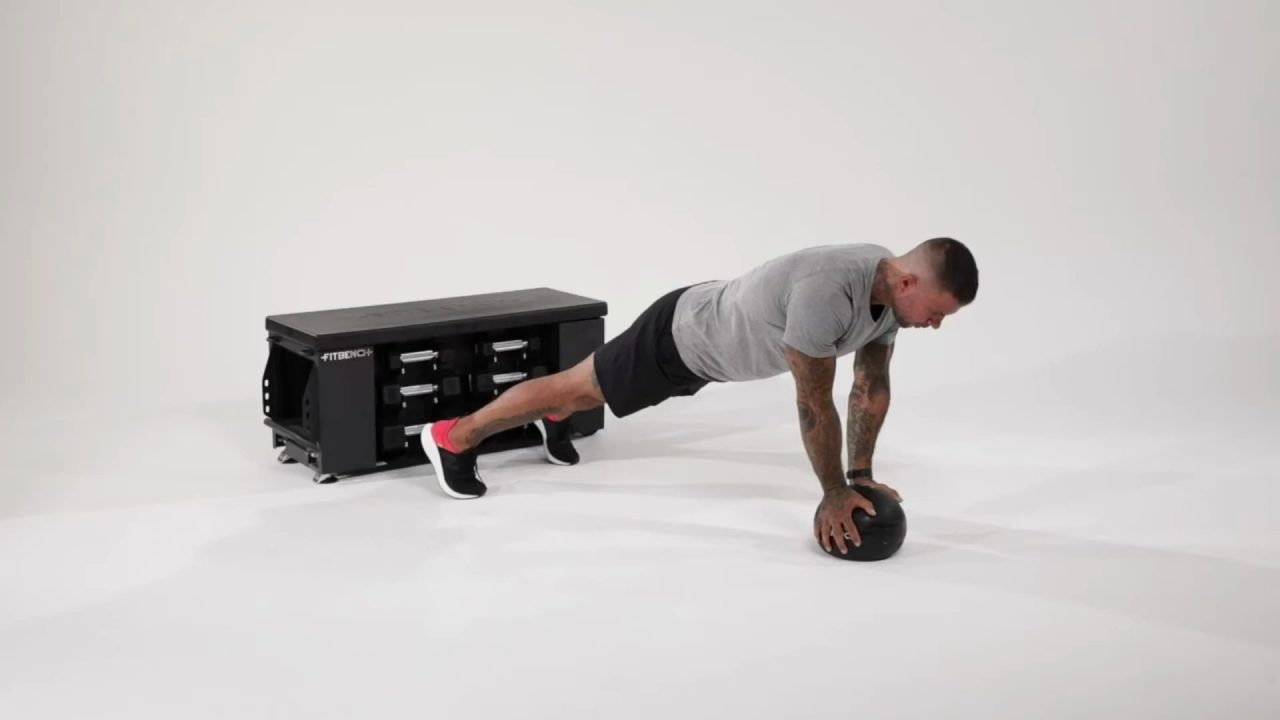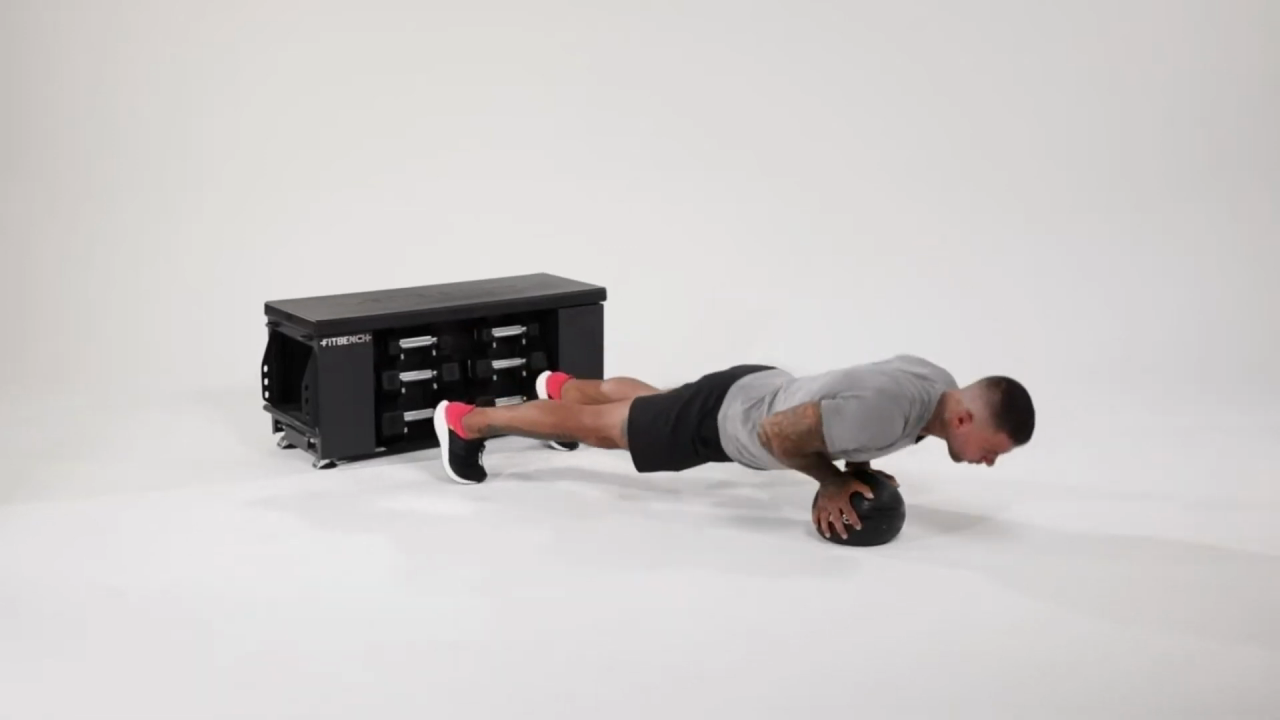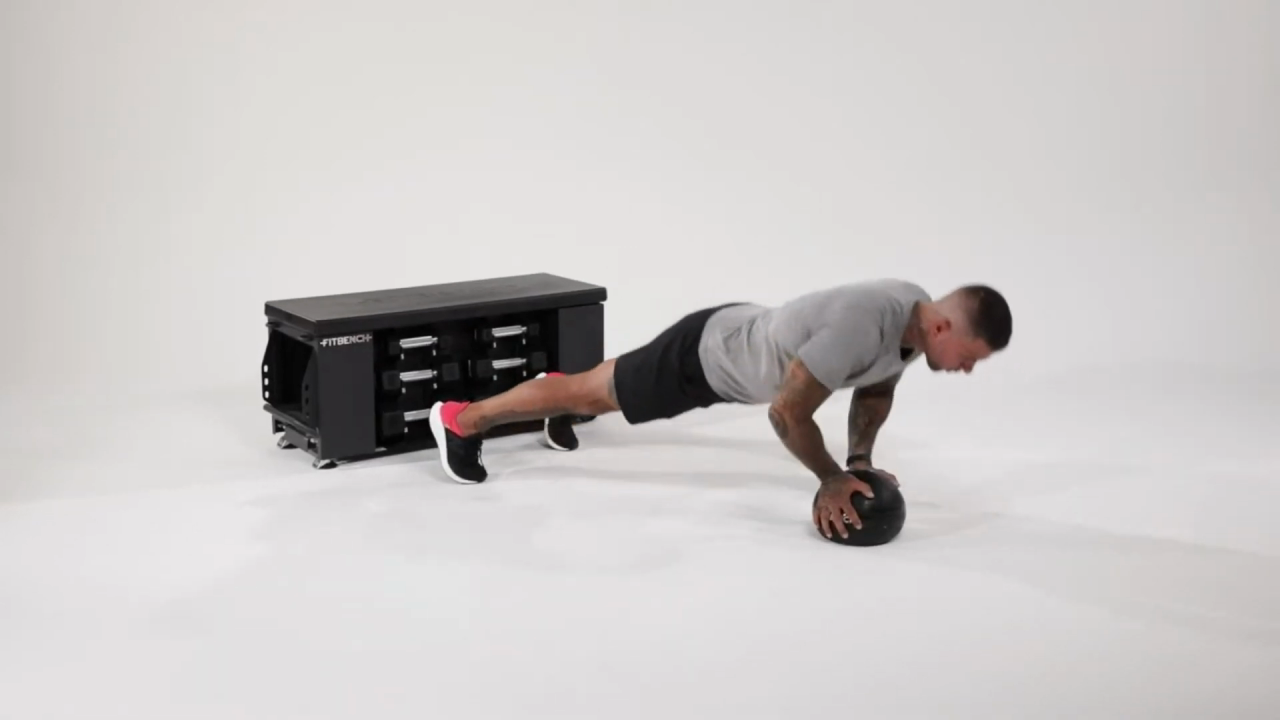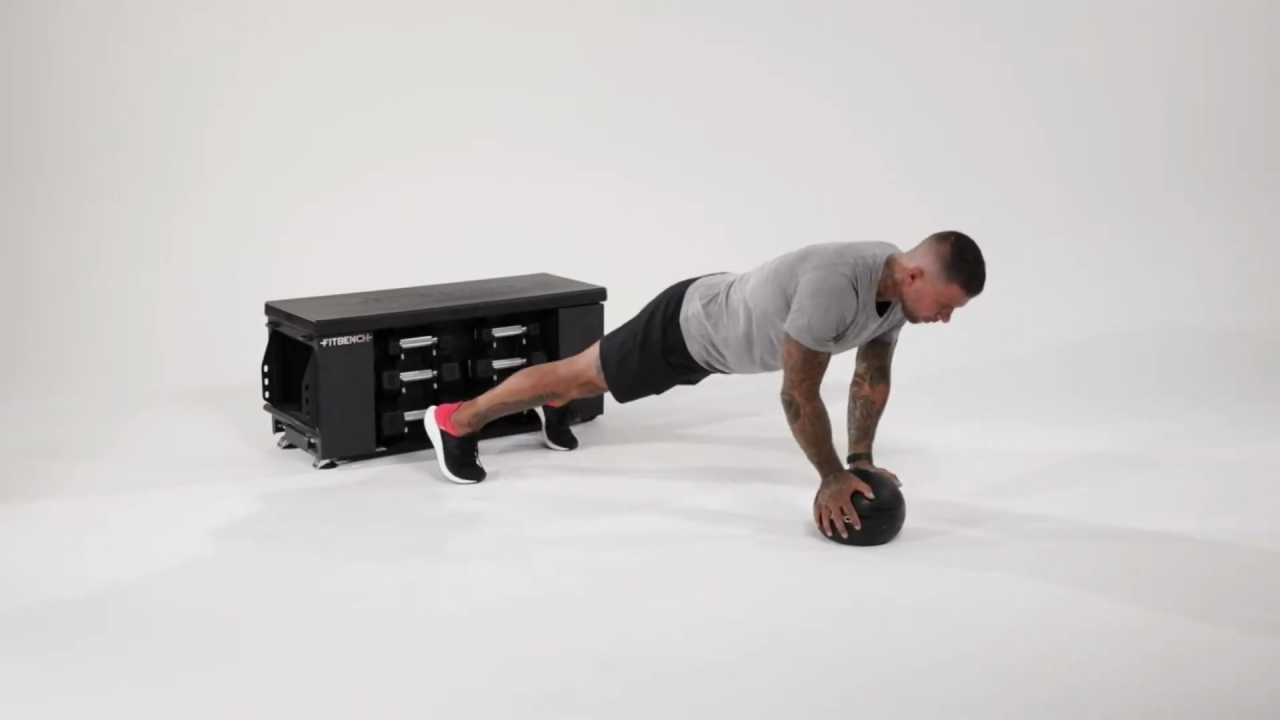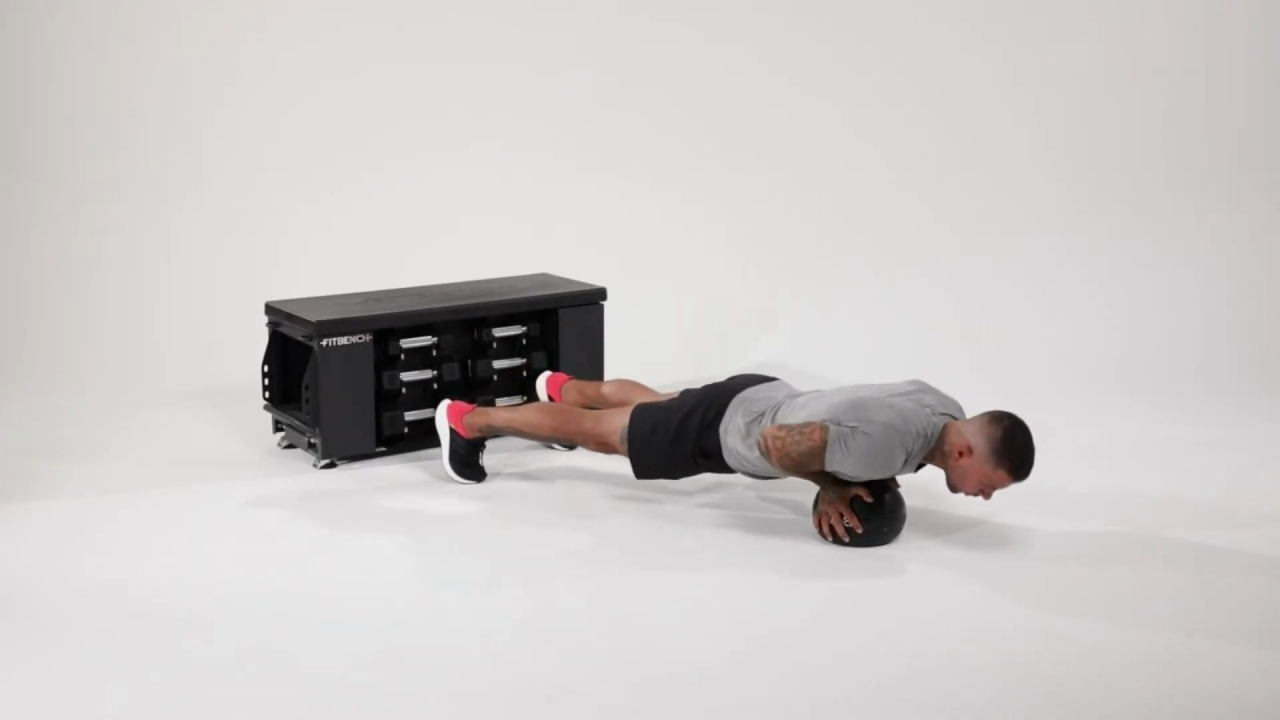
dt=1s
person 1, frame 1
left shoulder: (888, 288)
right shoulder: (828, 293)
left elbow: (872, 385)
right elbow: (814, 406)
left wrist: (861, 475)
right wrist: (835, 496)
left hip: (711, 342)
right hip: (681, 335)
left knee: (597, 387)
right knee: (581, 386)
left ankle: (554, 419)
right ankle: (453, 438)
person 1, frame 2
left shoulder: (937, 385)
right shoulder: (885, 415)
right elbow: (775, 433)
left wrist: (859, 466)
right wrist: (831, 481)
left hip: (757, 389)
right hip: (723, 420)
left knee: (645, 399)
right knee: (601, 428)
left ankle: (561, 386)
right ankle: (464, 420)
person 1, frame 3
left shoulder: (915, 319)
right shoulder: (860, 330)
left elbow: (873, 392)
right elbow: (785, 412)
left wrist: (861, 462)
right wrist: (832, 481)
left hip: (736, 350)
right hip: (706, 353)
left knee: (619, 382)
right knee: (595, 392)
left ankle: (555, 379)
right ankle: (460, 421)
person 1, frame 4
left shoulder: (897, 286)
right shoulder: (835, 287)
left elbow: (872, 374)
right elbow: (798, 394)
left wrist: (861, 459)
right wrist: (832, 478)
left hip: (719, 328)
right hip: (689, 324)
left knee: (600, 373)
right knee: (585, 374)
left ankle: (552, 409)
right ankle: (455, 421)
person 1, frame 5
left shoulder: (945, 412)
right shoulder: (887, 447)
right elbow: (777, 444)
left wrist: (856, 470)
right wrist: (832, 485)
left hip: (759, 398)
right hip: (724, 431)
left knee: (651, 401)
right knee: (601, 433)
left ankle: (562, 387)
right ankle: (466, 419)
